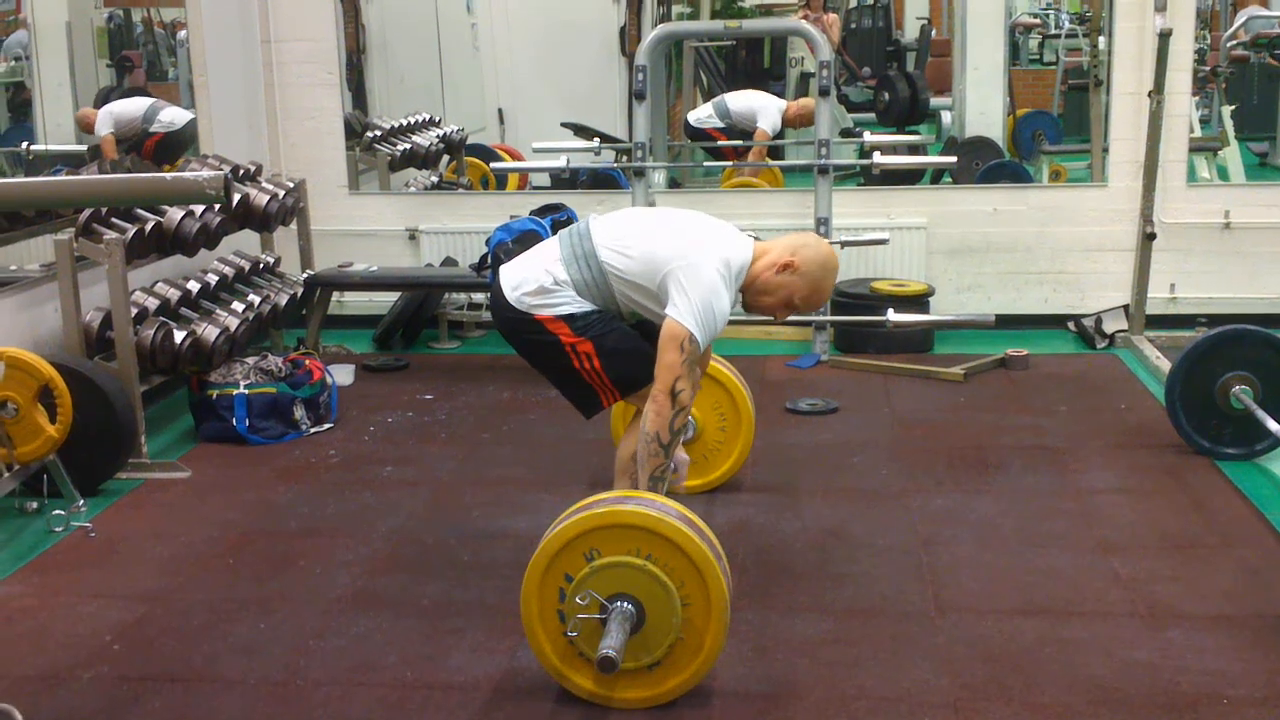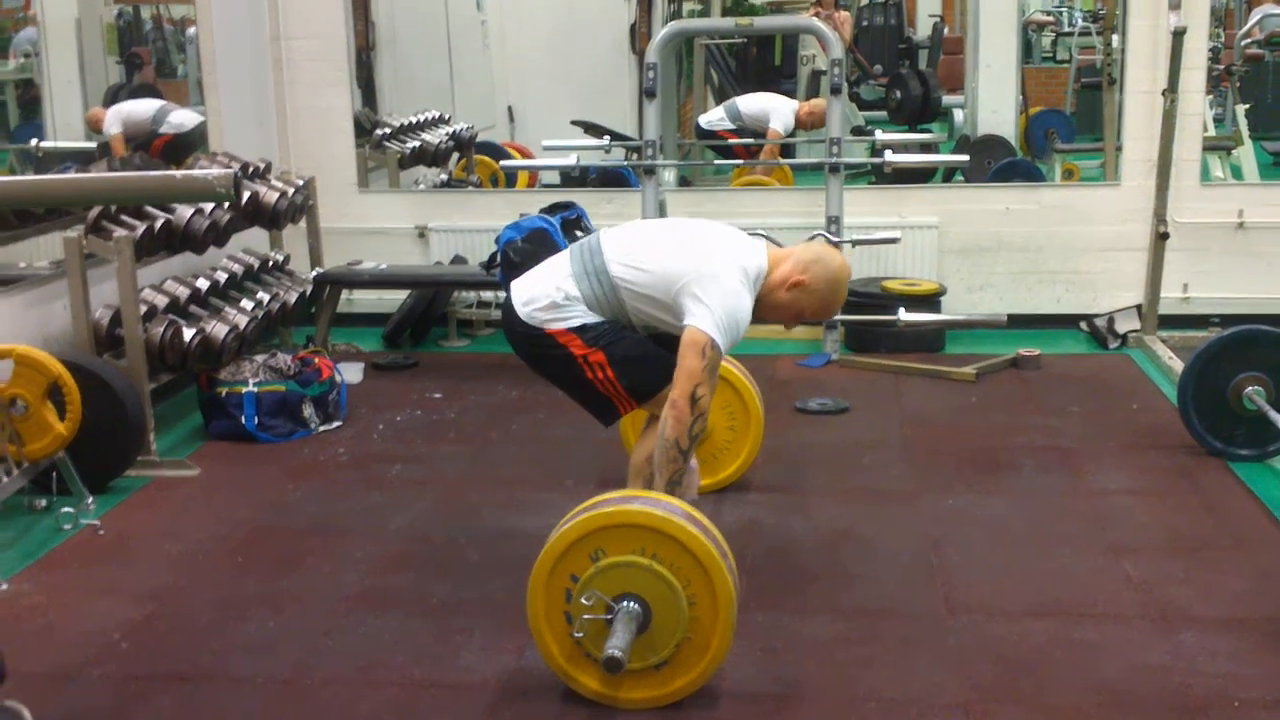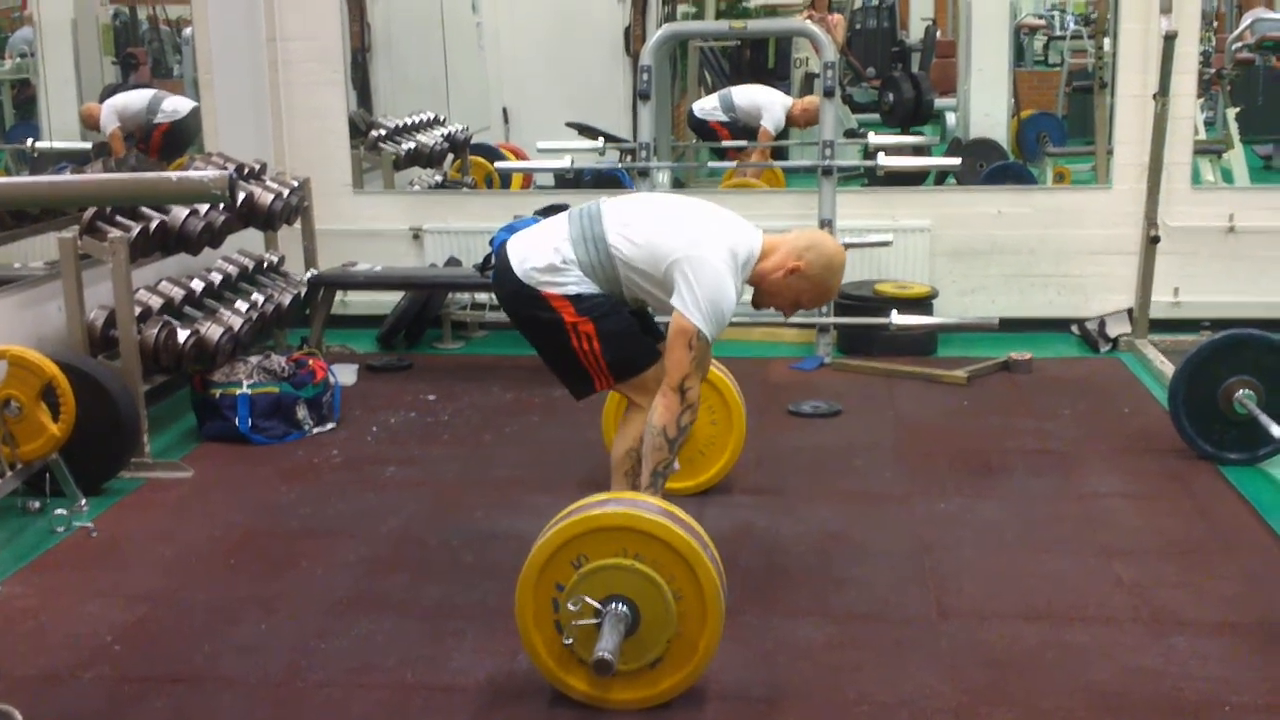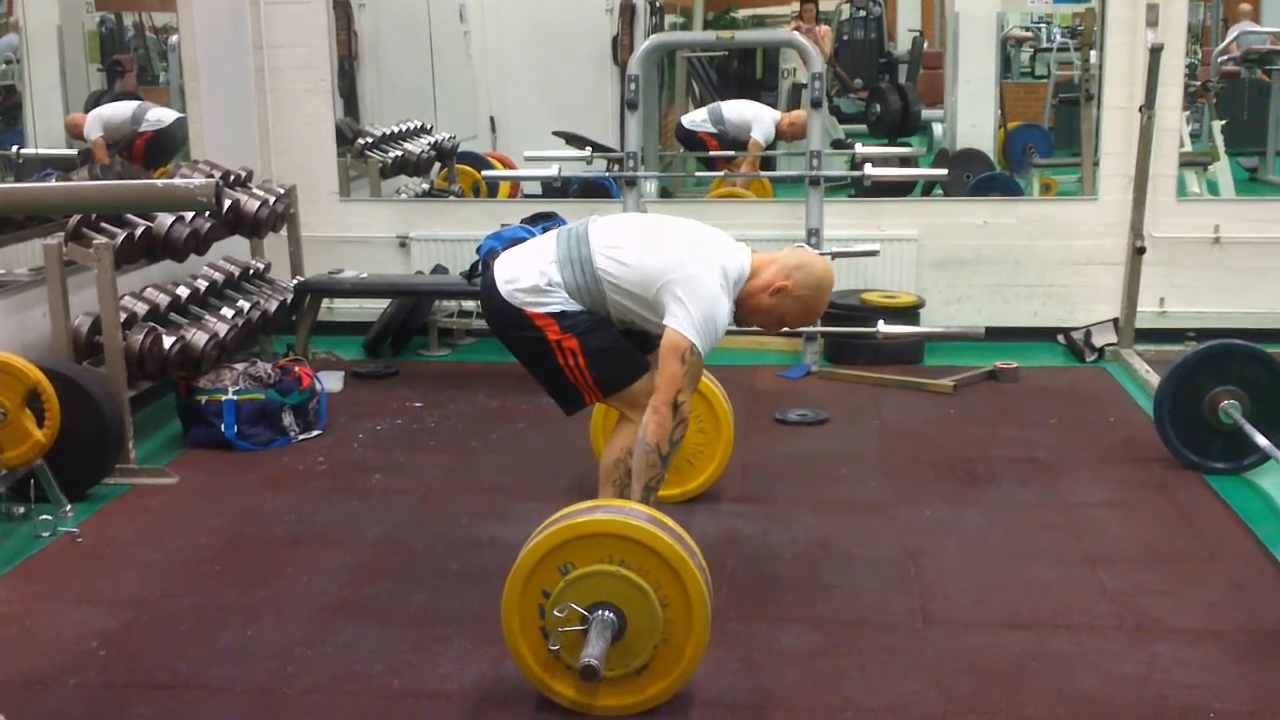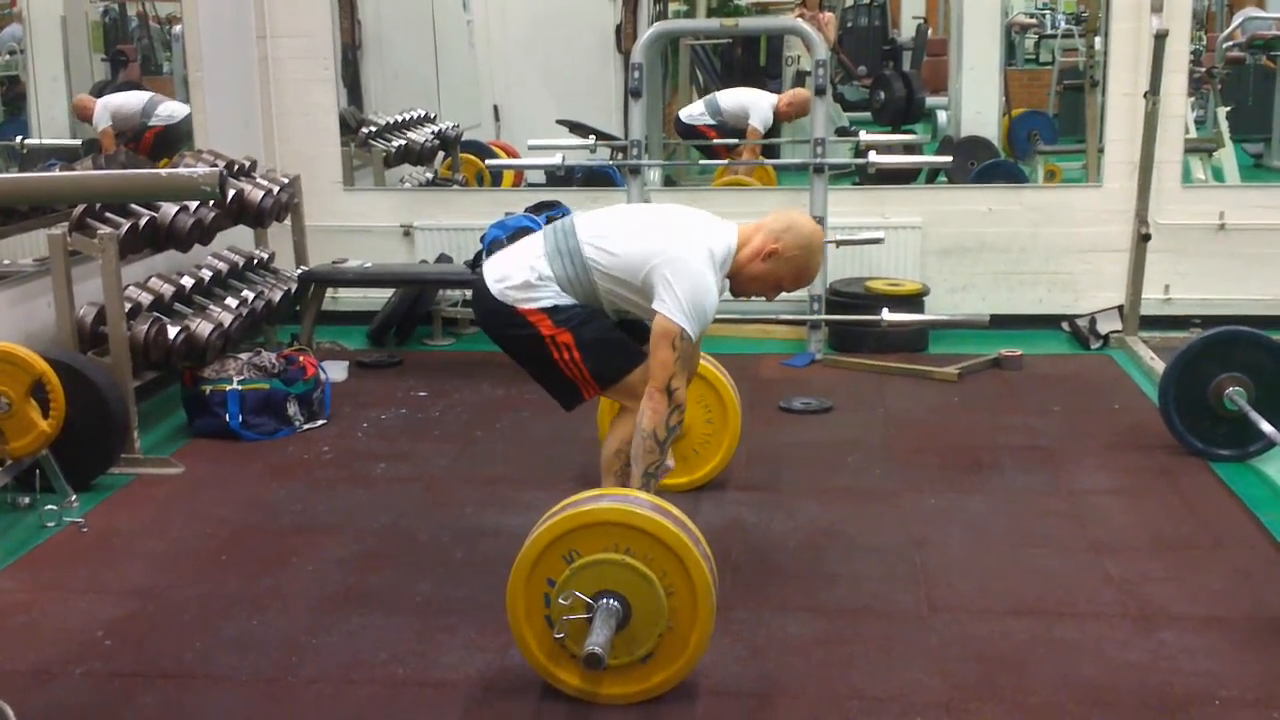
dt=1s
person 1, frame 1
left shoulder: (726, 250)
right shoulder: (711, 282)
right elbow: (667, 397)
left wrist: (671, 441)
left hip: (546, 279)
right hip: (535, 298)
left knee: (682, 376)
right knee: (669, 393)
person 1, frame 2
left shoulder: (740, 258)
right shoulder: (729, 295)
right elbow: (684, 405)
left hip: (555, 293)
right hip: (546, 315)
left knee: (688, 382)
right knee: (681, 403)
person 1, frame 3
left shoulder: (735, 242)
right shoulder: (717, 276)
right elbow: (677, 392)
right wrist: (648, 500)
left hip: (545, 257)
right hip: (541, 275)
left knee: (661, 370)
right knee: (651, 394)
person 1, frame 4
left shoulder: (724, 258)
right shoulder: (709, 296)
right elbow: (666, 409)
left hip: (536, 273)
right hip: (525, 295)
left knee: (654, 379)
right knee: (643, 406)
person 1, frame 5
left shoulder: (712, 240)
right shoulder: (696, 274)
right elbow: (662, 393)
left hip: (525, 275)
right hip: (517, 292)
left knee: (650, 374)
right knee: (642, 393)
